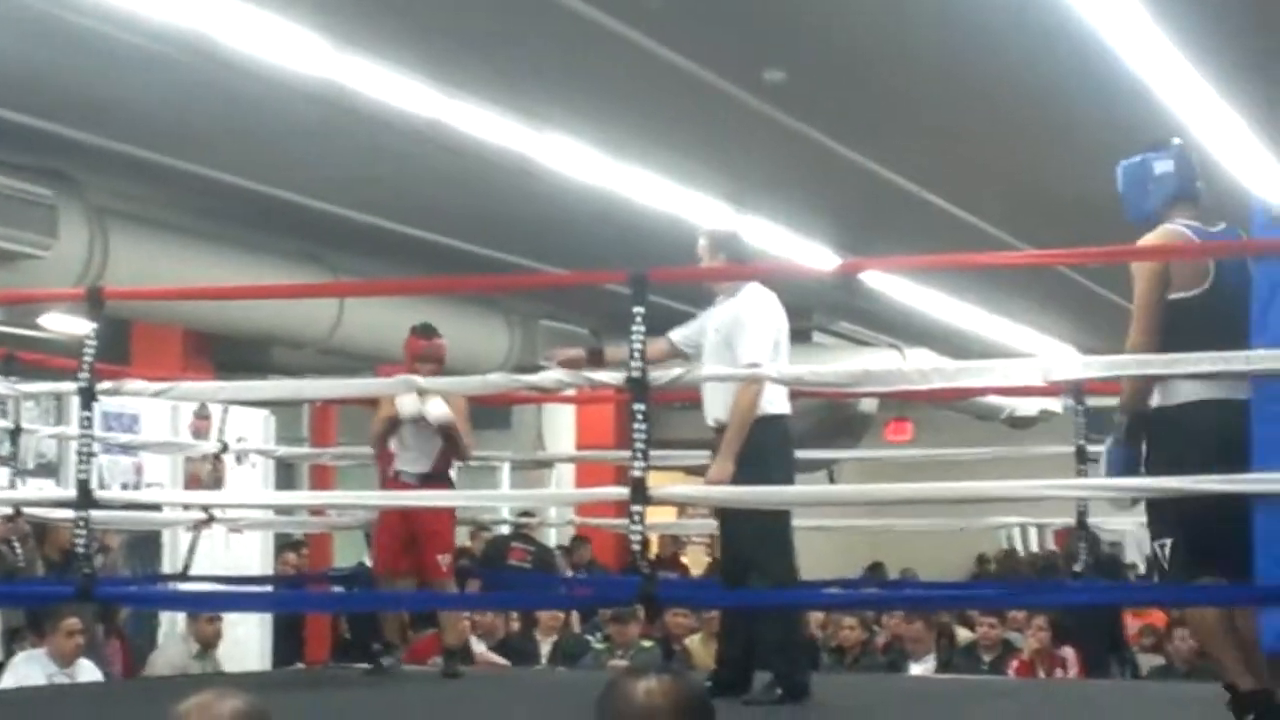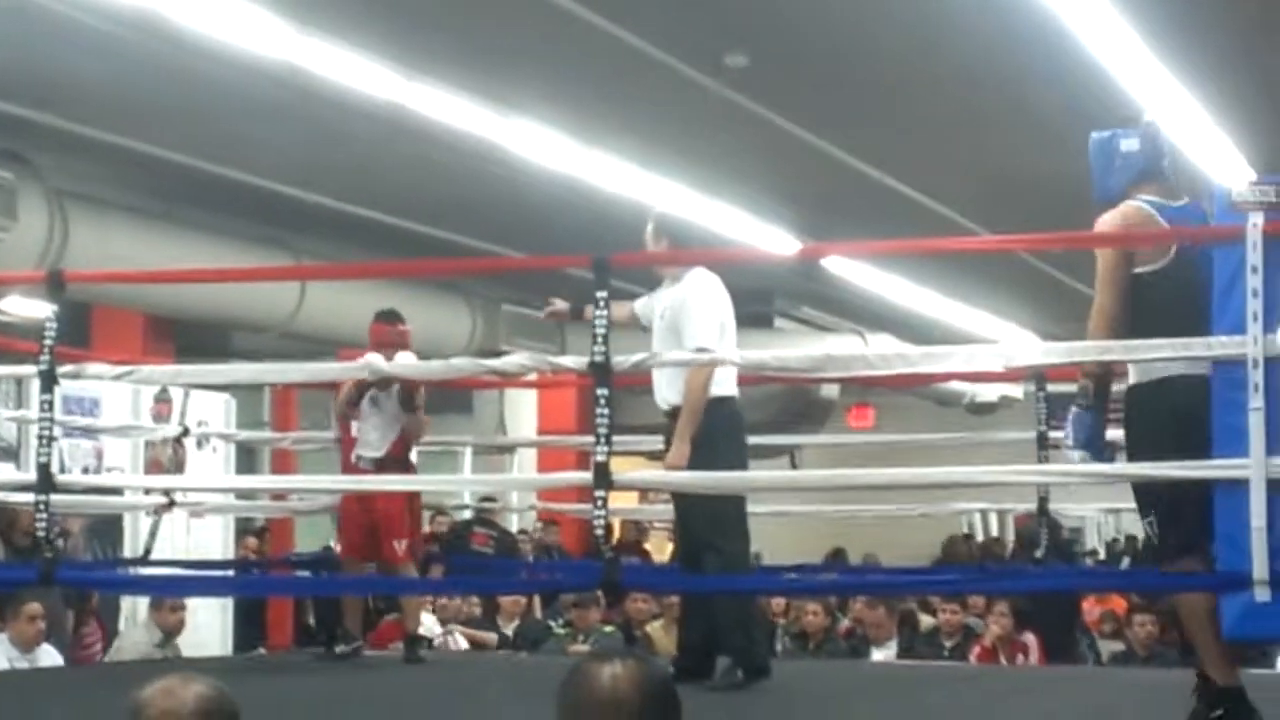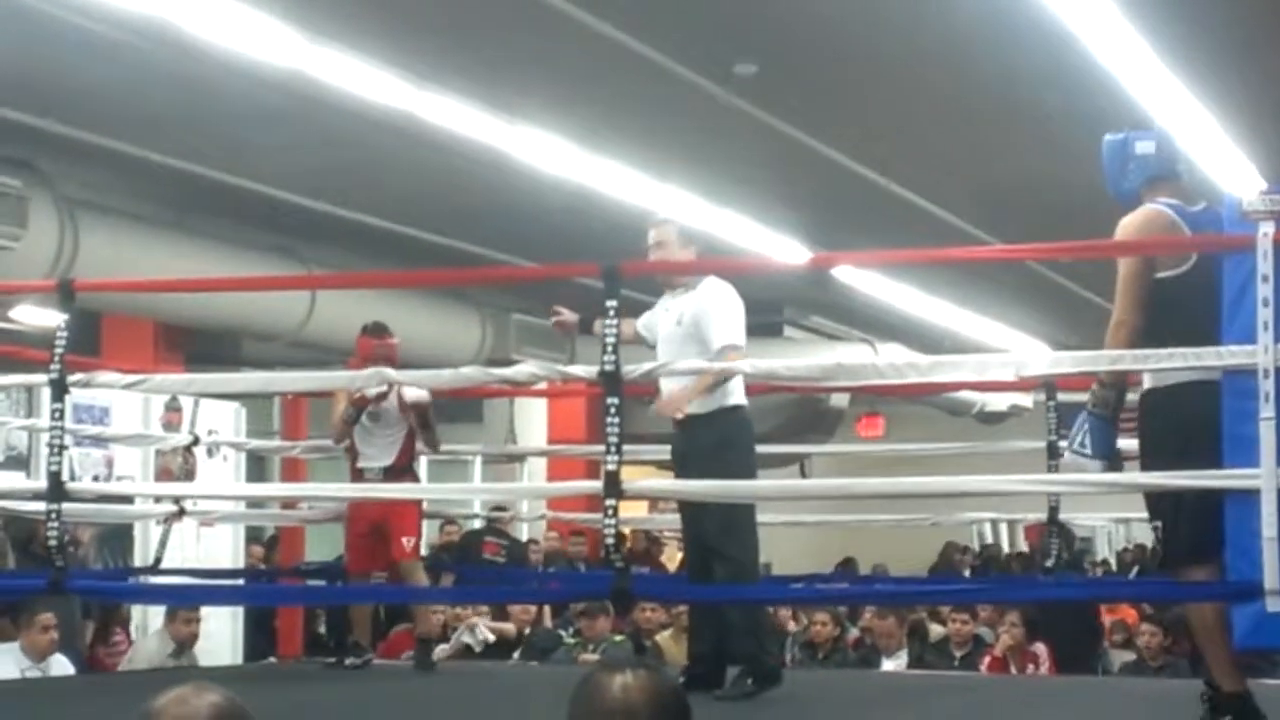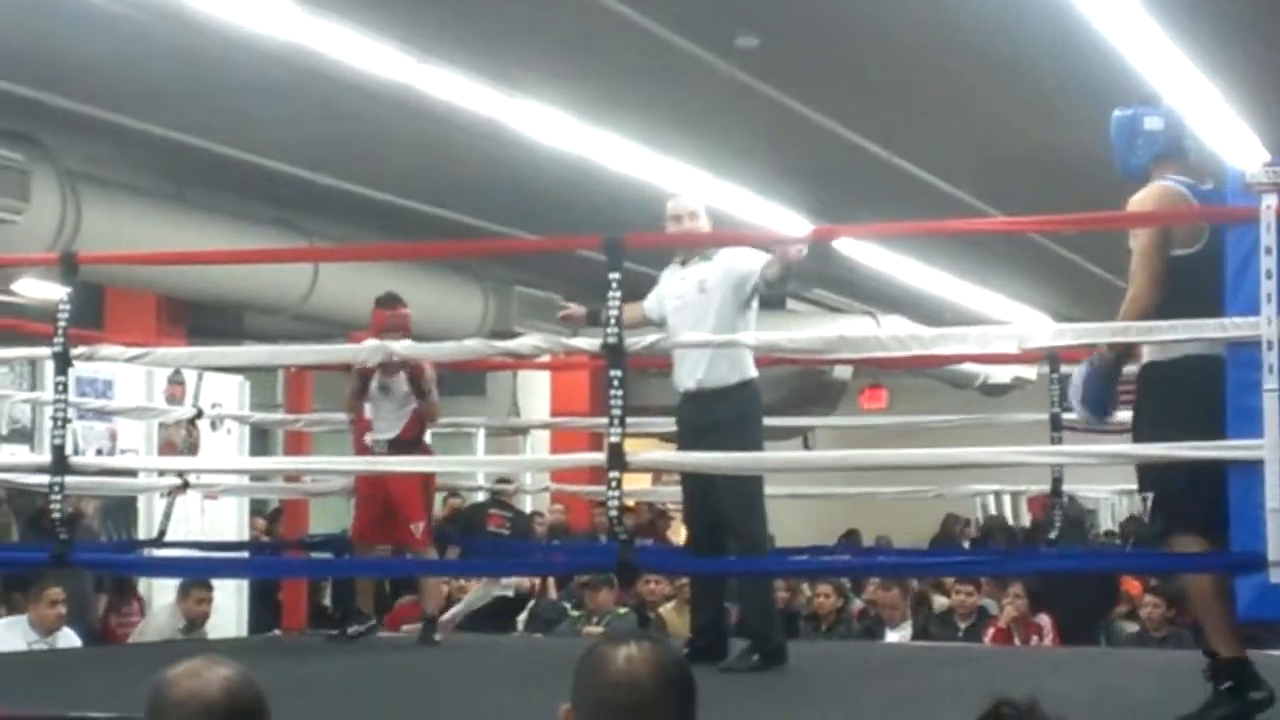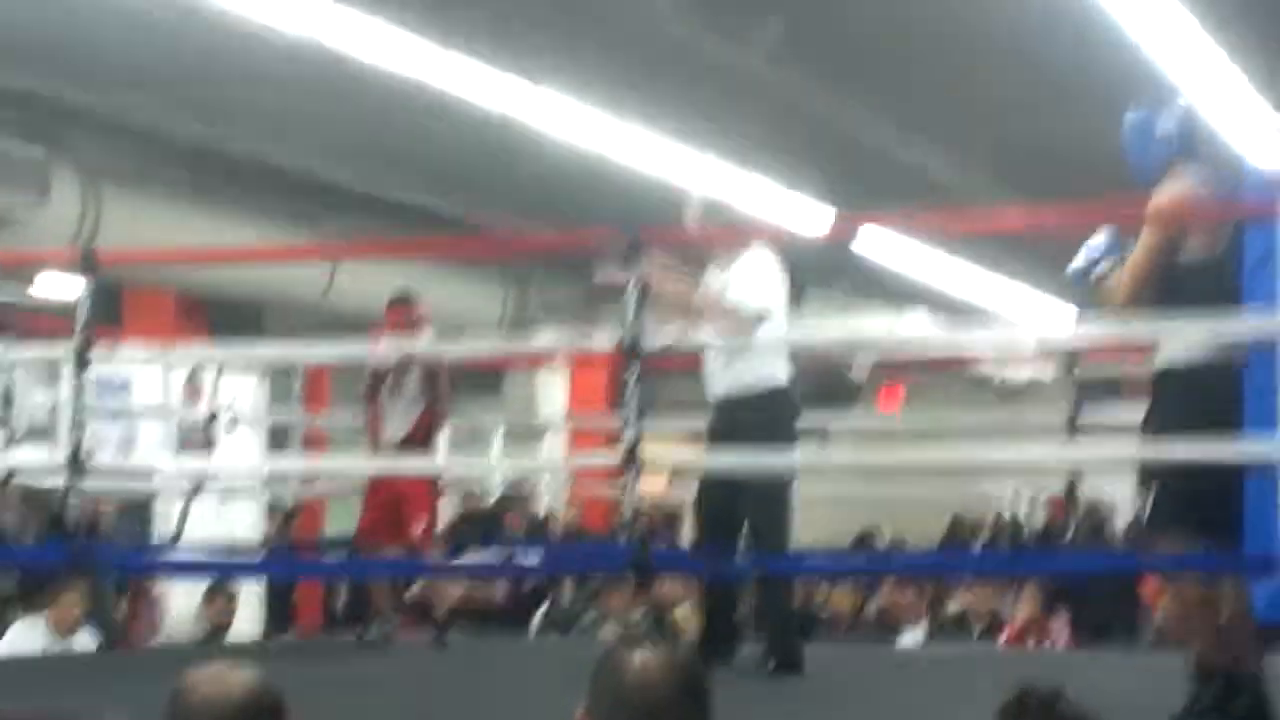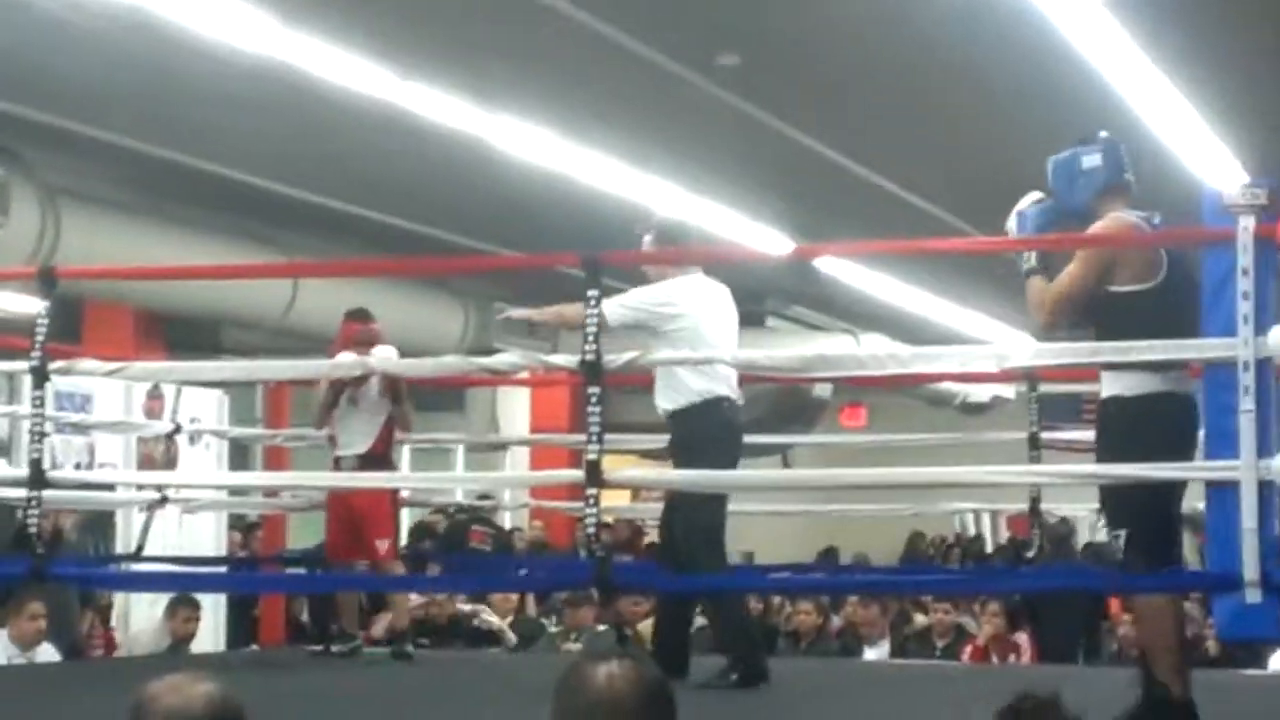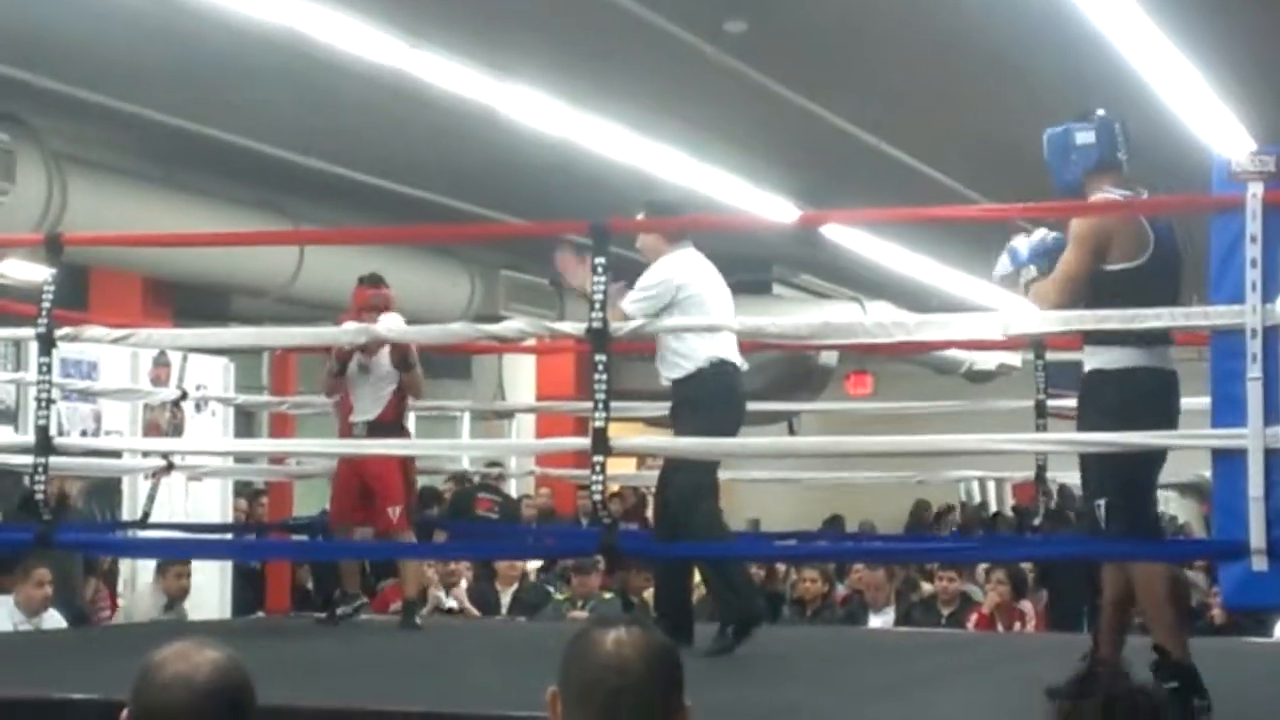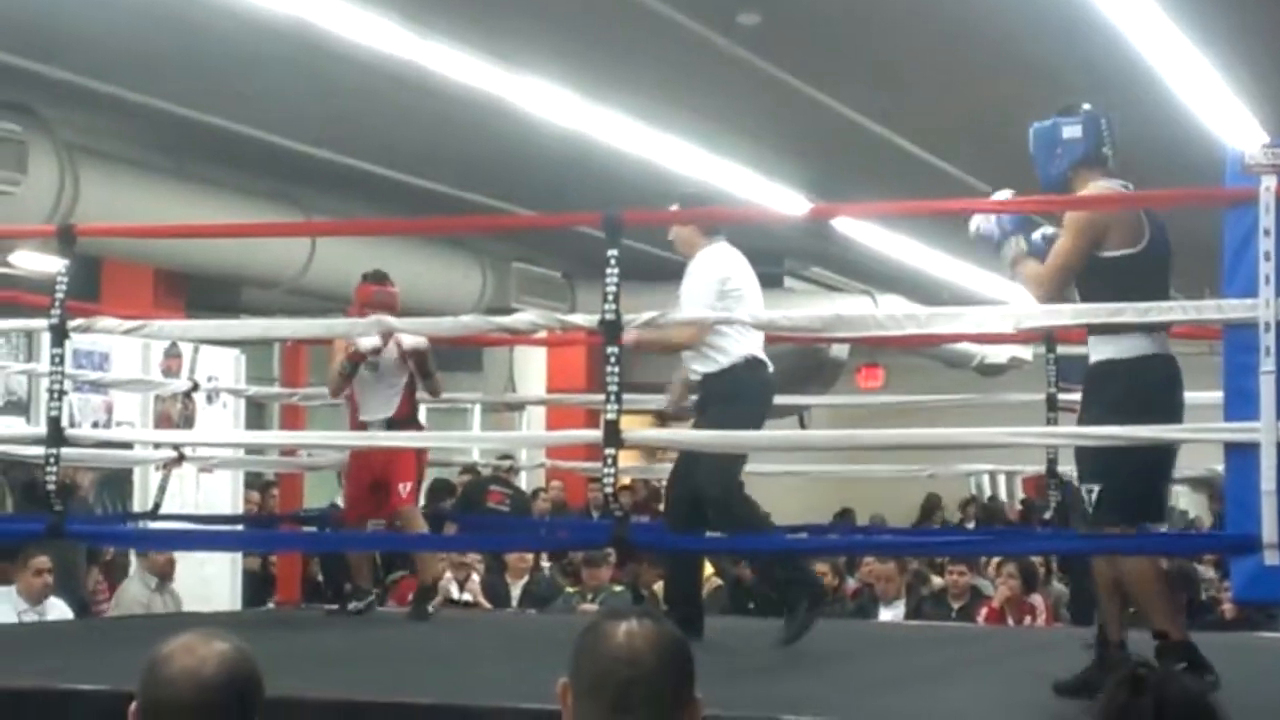
dt=0.3s
person 1, frame 1
left shoulder: (1158, 246)
right shoulder: (1239, 244)
left elbow: (1143, 347)
right elbow: (1250, 338)
left wrist: (1124, 433)
left hip: (1186, 422)
right hip: (1244, 418)
left knee: (1187, 577)
right knee: (1239, 576)
person 1, frame 2
left shoulder: (1120, 221)
right shoulder: (1200, 219)
left elbow: (1106, 322)
left wrist: (1088, 406)
left hip: (1160, 397)
right hip: (1215, 394)
left knee: (1180, 554)
right knee: (1201, 548)
person 1, frame 3
left shoulder: (1140, 224)
right shoulder: (1216, 223)
left elbow: (1126, 327)
right elbow: (1230, 320)
left wrist: (1098, 411)
left hip: (1175, 402)
right hip: (1227, 399)
left knee: (1190, 558)
right knee: (1214, 554)
person 1, frame 4
left shoulder: (1153, 201)
right shoulder: (1213, 202)
left elbow: (1143, 302)
left wrist: (1103, 366)
left hip: (1175, 376)
right hip: (1218, 374)
left knee: (1180, 532)
right knee: (1210, 529)
person 1, frame 5
left shoulder: (1174, 199)
left elbow: (1127, 294)
left wrist: (1103, 268)
right wrist: (1132, 275)
left hip: (1191, 379)
right hip: (1233, 379)
left knee: (1172, 533)
right knee: (1222, 537)
person 1, frame 6
left shoulder: (1110, 235)
right shoulder: (1163, 239)
left elbow: (1048, 313)
left wrist: (1032, 256)
left hip: (1134, 411)
right hip: (1173, 406)
left knee: (1144, 565)
right knee: (1151, 557)
person 1, frame 7
left shoulder: (1098, 213)
right shoulder: (1153, 217)
left elbow: (1055, 304)
left wrist: (1027, 268)
right wrist: (1059, 260)
left hip: (1117, 385)
right hip: (1153, 384)
left knee: (1130, 533)
right knee: (1120, 531)
right ankle: (1103, 667)
person 1, frame 8
left shoulder: (1095, 203)
right shoulder: (1135, 209)
left elbow: (1043, 289)
left wrist: (1008, 235)
right wrist: (1046, 244)
left hip: (1122, 377)
right hip: (1152, 376)
left knee: (1113, 525)
right knee: (1117, 520)
left ankle: (1180, 655)
right ankle: (1110, 657)
person 2, frame 1
left shoulder: (755, 303)
right shoulder: (718, 313)
left elbow: (752, 384)
right elbow: (661, 348)
left wrist: (726, 457)
right wrist: (591, 356)
left hip: (760, 441)
right hip: (737, 443)
left knee: (768, 560)
right knee: (736, 561)
left ankle: (790, 677)
right ankle: (734, 671)
person 2, frame 2
left shoulder: (699, 288)
right shoulder: (669, 294)
left elbow: (704, 367)
right elbow: (629, 311)
left wrist: (683, 440)
right wrist: (575, 311)
left hip: (710, 424)
right hip: (689, 427)
left knee: (721, 541)
right knee: (692, 544)
left ankle: (748, 657)
right ankle: (696, 656)
person 2, frame 3
left shoulder: (714, 294)
right shoulder: (669, 303)
left elbow: (734, 356)
right elbow: (635, 329)
left wrist: (688, 392)
right wrist: (582, 323)
left hip: (720, 431)
right hip: (692, 435)
left knee: (731, 549)
right knee: (699, 555)
left ankle: (759, 664)
right ankle: (707, 666)
person 2, frame 4
left shoulder: (733, 261)
right shoulder: (671, 277)
left elbow: (767, 271)
right elbow: (645, 312)
left wrist: (784, 257)
right wrist: (590, 315)
left hip: (733, 405)
right hip: (693, 407)
left knee: (743, 524)
right knee: (702, 528)
left ankle: (766, 643)
right ankle: (708, 639)
person 2, frame 5
left shoulder: (756, 270)
right shoulder: (724, 274)
left elbow: (729, 316)
right elbow: (701, 306)
left wrist: (663, 282)
right wrist: (655, 280)
left hip: (763, 410)
right hip: (729, 411)
left knee: (766, 531)
right knee: (713, 524)
left ankle: (783, 649)
right ankle: (716, 639)
person 2, frame 6
left shoulder: (664, 296)
right shoulder: (716, 291)
left elbow: (585, 317)
left wrist: (533, 314)
left hip: (703, 426)
right hip: (710, 424)
left knee: (700, 540)
right knee: (676, 537)
left ankle: (745, 660)
right ankle: (670, 654)
person 2, frame 7
left shoulder: (669, 270)
right shoulder: (694, 267)
left elbow: (613, 322)
right elbow: (637, 314)
left wrist: (582, 286)
right wrist: (587, 283)
left hip: (707, 391)
right hip: (709, 392)
left knee: (691, 498)
right knee: (670, 502)
left ankle: (738, 608)
right ankle: (673, 622)
person 2, frame 8
left shoulder: (709, 262)
right shoulder: (716, 263)
left elbow: (688, 335)
left wrist: (637, 338)
right wrist: (674, 398)
left hip: (735, 387)
right hip: (723, 390)
left knee: (717, 491)
right knee: (683, 498)
left ankle: (797, 589)
right ankle: (682, 617)
person 3, frame 1
left shoulder: (452, 399)
right shoulder: (393, 393)
left elbow: (466, 449)
right elbow: (376, 443)
left wrist: (449, 430)
right wrist: (391, 420)
left hip: (434, 492)
right hip: (397, 489)
left knee: (441, 575)
right knee: (386, 572)
left ankle: (452, 654)
right ankle: (390, 646)
person 3, frame 2
left shoulder: (408, 380)
right shoulder: (357, 375)
left elbow: (416, 435)
right elbow: (340, 414)
left wrist: (411, 398)
right wrist: (361, 386)
left hip: (395, 478)
right hip: (358, 475)
left knee: (401, 560)
right knee: (351, 560)
left ankle: (412, 640)
right ankle: (352, 636)
person 3, frame 3
left shoulder: (406, 391)
right shoulder: (348, 391)
left elbow: (433, 445)
right elbow: (337, 436)
left wrist: (425, 417)
right wrist: (358, 405)
left hip: (400, 486)
right hip: (363, 488)
left knee: (409, 562)
right knee: (358, 570)
left ankle: (425, 643)
right ankle: (361, 647)
person 3, frame 4
left shoulder: (419, 363)
right shoulder: (369, 360)
left elbow: (433, 414)
right elbow: (352, 409)
left wrist: (415, 376)
right wrist: (362, 375)
left hip: (410, 460)
right hip: (375, 458)
left knee: (421, 541)
right knee: (363, 539)
left ankle: (431, 623)
right ankle: (364, 615)
person 3, frame 5
left shoulder: (428, 366)
right shoulder: (386, 364)
left elbow: (439, 415)
right elbow: (370, 405)
left wrist: (433, 377)
right wrist: (378, 376)
left knee: (420, 541)
right knee: (370, 539)
right ankle: (384, 616)
person 3, frame 6
left shoulder: (386, 374)
right shoulder: (333, 375)
left elbow: (405, 425)
right elbow: (319, 421)
left wrist: (395, 388)
right wrist: (335, 388)
left hip: (376, 475)
right hip: (342, 474)
left knee: (386, 556)
right knee: (341, 558)
left ankle: (401, 635)
right ankle: (349, 634)
person 3, frame 7
left shoulder: (397, 342)
right shoulder: (347, 341)
left elbow: (417, 391)
right elbow: (329, 390)
left wrist: (405, 356)
right wrist: (341, 357)
left hip: (389, 443)
right hip: (354, 441)
left knee: (399, 525)
right knee: (341, 522)
left ankle: (411, 606)
right ankle: (351, 594)
person 3, frame 8
left shoulder: (405, 339)
right shoulder: (347, 340)
left elbow: (435, 391)
right elbow: (334, 390)
left wrist: (423, 361)
right wrist: (351, 360)
left hip: (404, 437)
left knee: (406, 508)
right knee: (355, 520)
left ankle: (424, 594)
right ankle: (363, 592)
